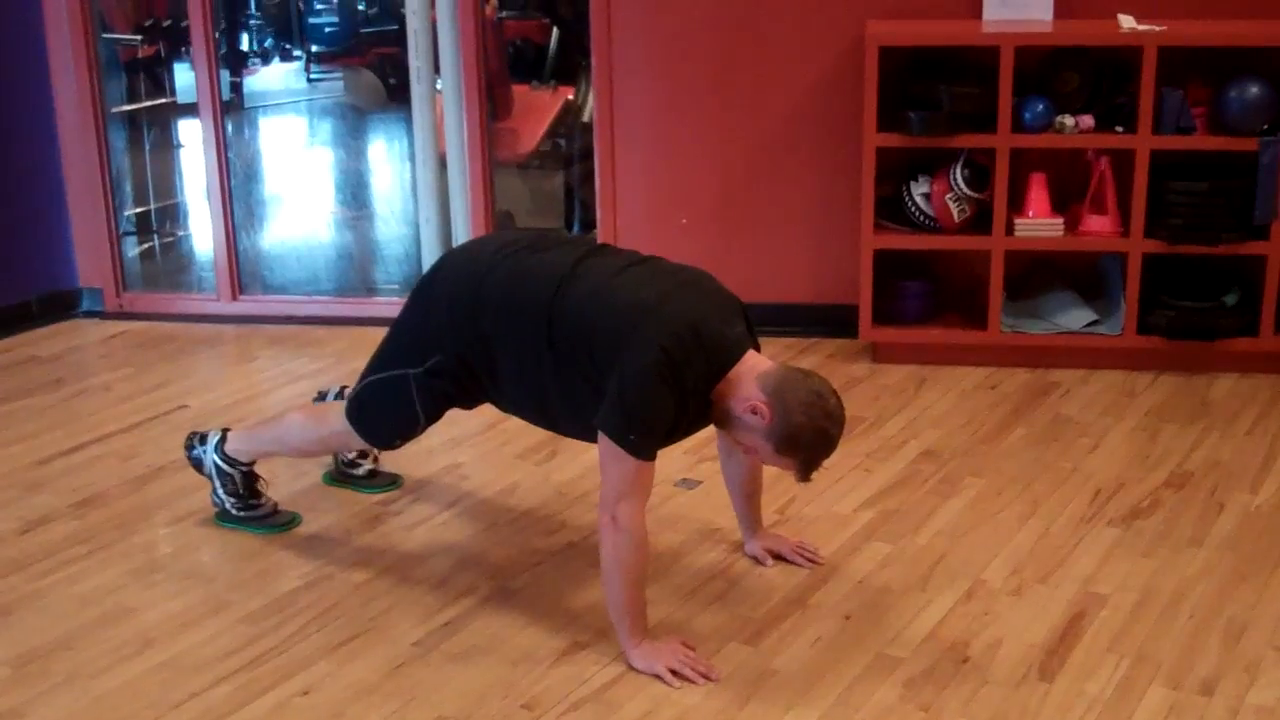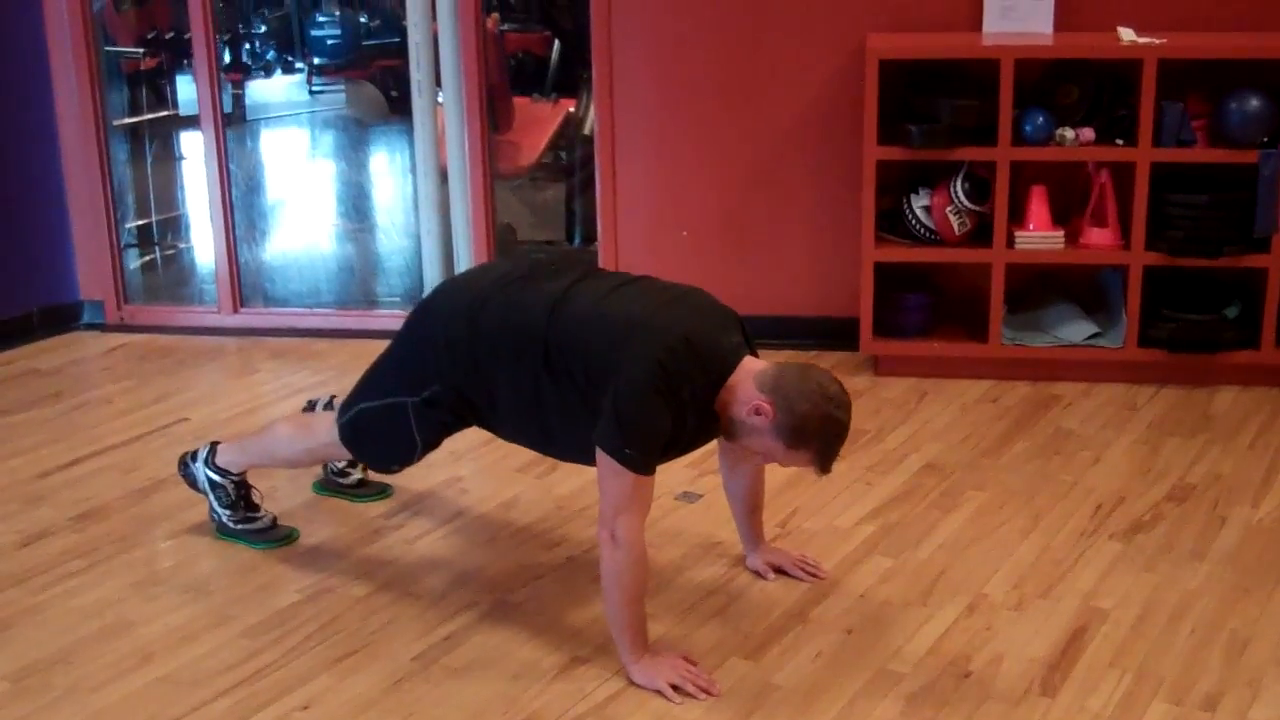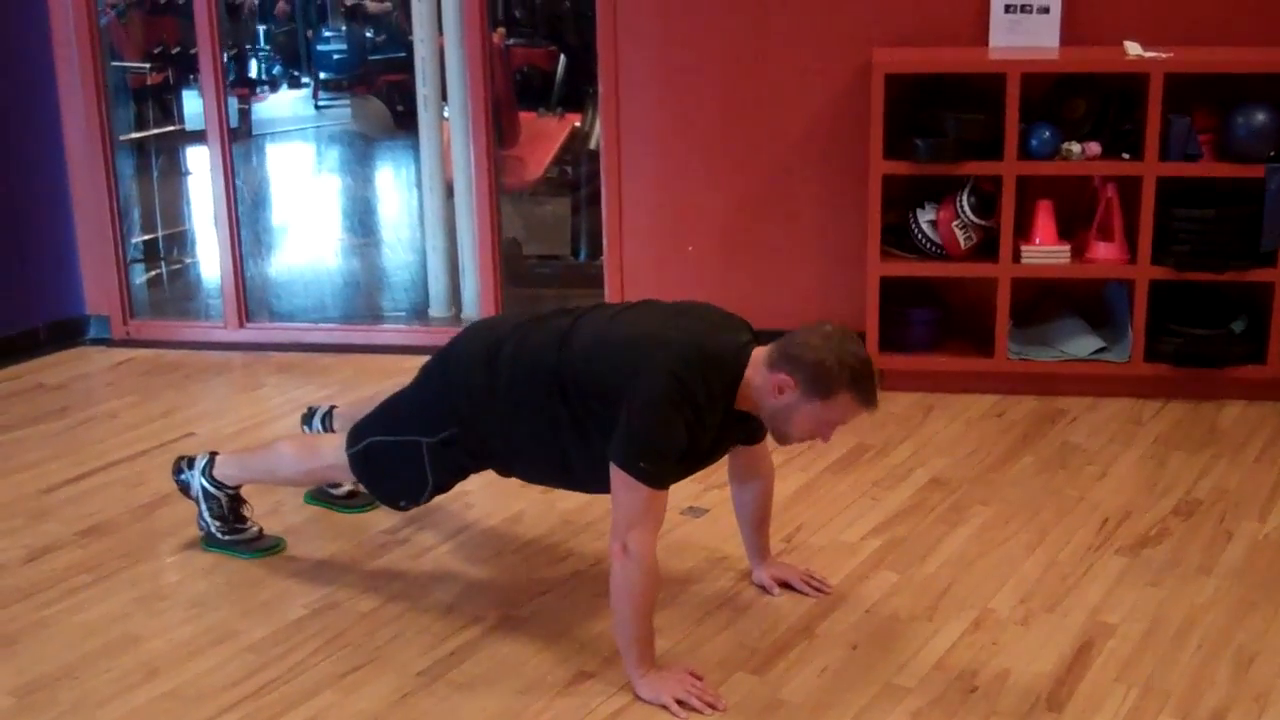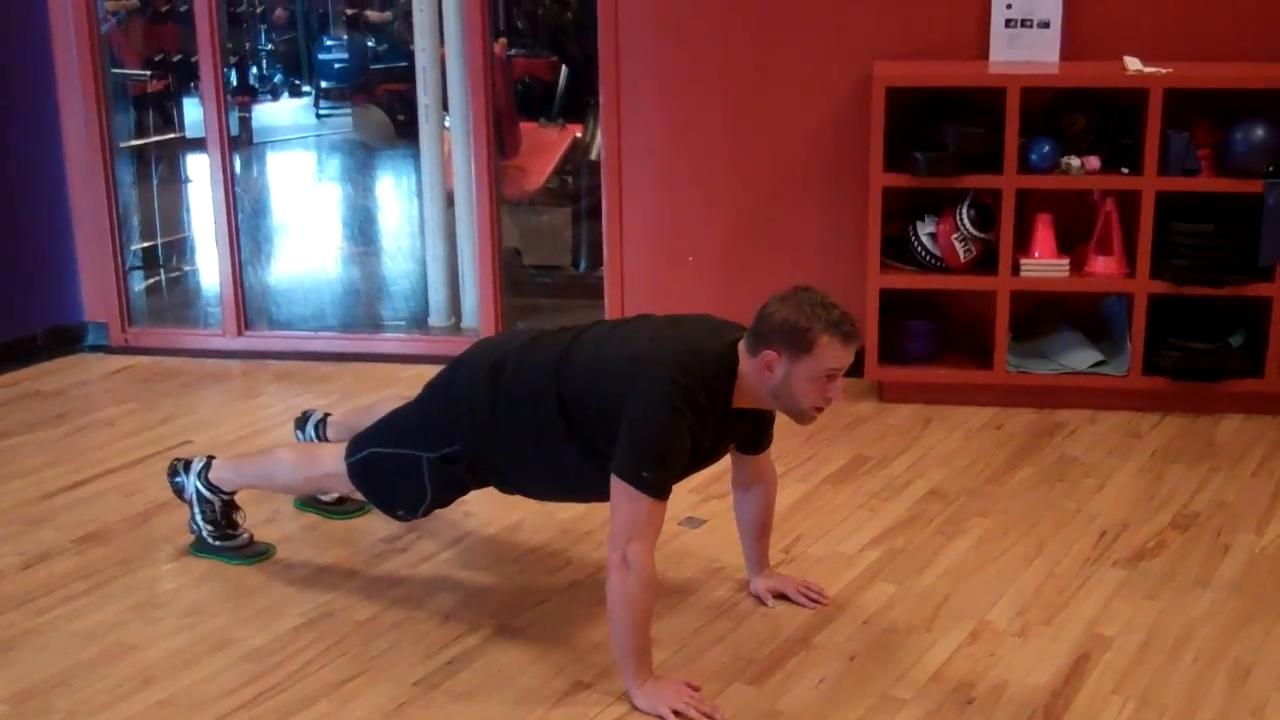
dt=0.4s
person 1, frame 1
left shoulder: (737, 343)
right shoulder: (659, 371)
left elbow: (736, 444)
right elbow: (621, 517)
left wrist: (754, 531)
right wrist: (637, 643)
left hip: (519, 271)
right hip: (468, 299)
right knee: (364, 418)
left ankle: (348, 456)
right ankle: (226, 452)
person 1, frame 2
left shoulder: (737, 357)
right shoulder: (654, 382)
left elbow: (737, 455)
right elbow: (619, 533)
left wrist: (755, 545)
right wrist: (637, 657)
left hip: (515, 303)
right hip: (464, 332)
right knee: (353, 435)
left ankle: (331, 405)
right ankle: (217, 465)
person 1, frame 3
left shoulder: (750, 361)
right shoulder: (671, 393)
left elbow: (750, 466)
right elbow: (631, 544)
left wrist: (760, 558)
left hip: (521, 365)
right hip: (482, 386)
left knee: (401, 420)
right knee: (353, 460)
left ankle: (326, 417)
right ankle: (211, 474)
person 1, frame 4
left shoulder: (747, 371)
right shoulder: (671, 397)
left elbow: (754, 475)
right elbow: (629, 555)
left wrist: (759, 570)
left hip: (522, 384)
right hip: (483, 410)
left knee: (406, 425)
right knee: (352, 471)
left ankle: (323, 425)
right ankle: (207, 478)
